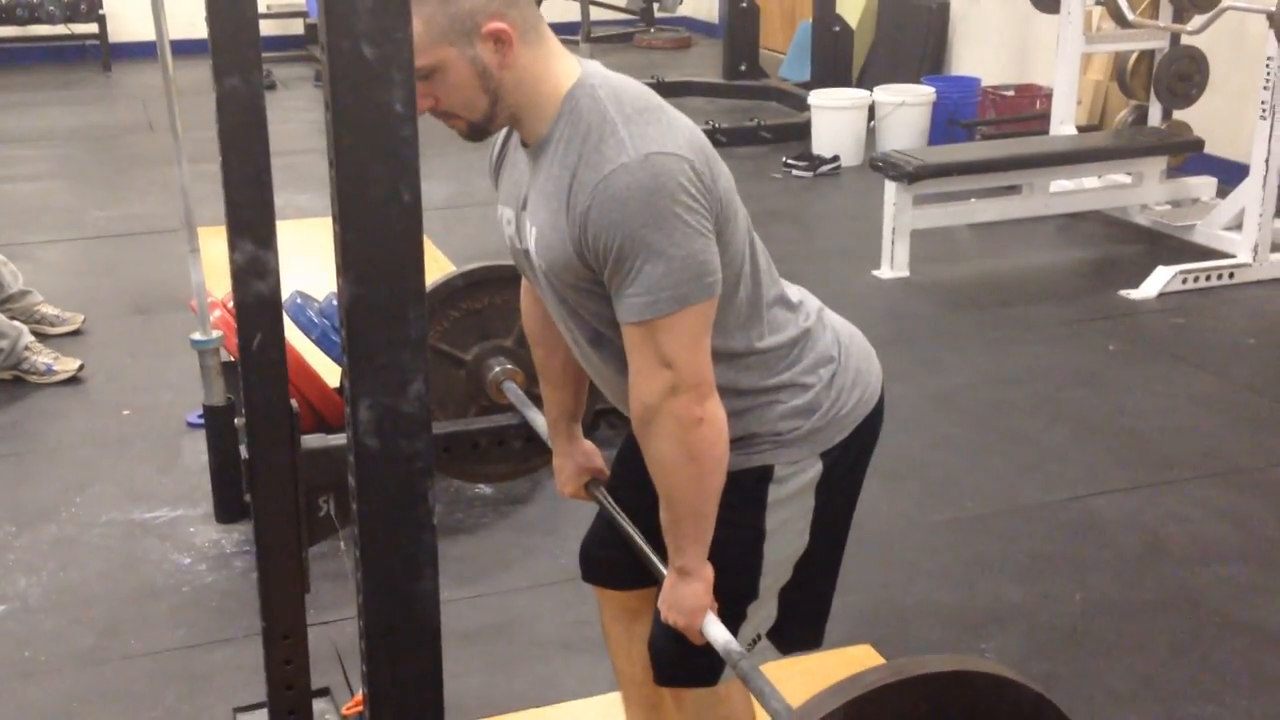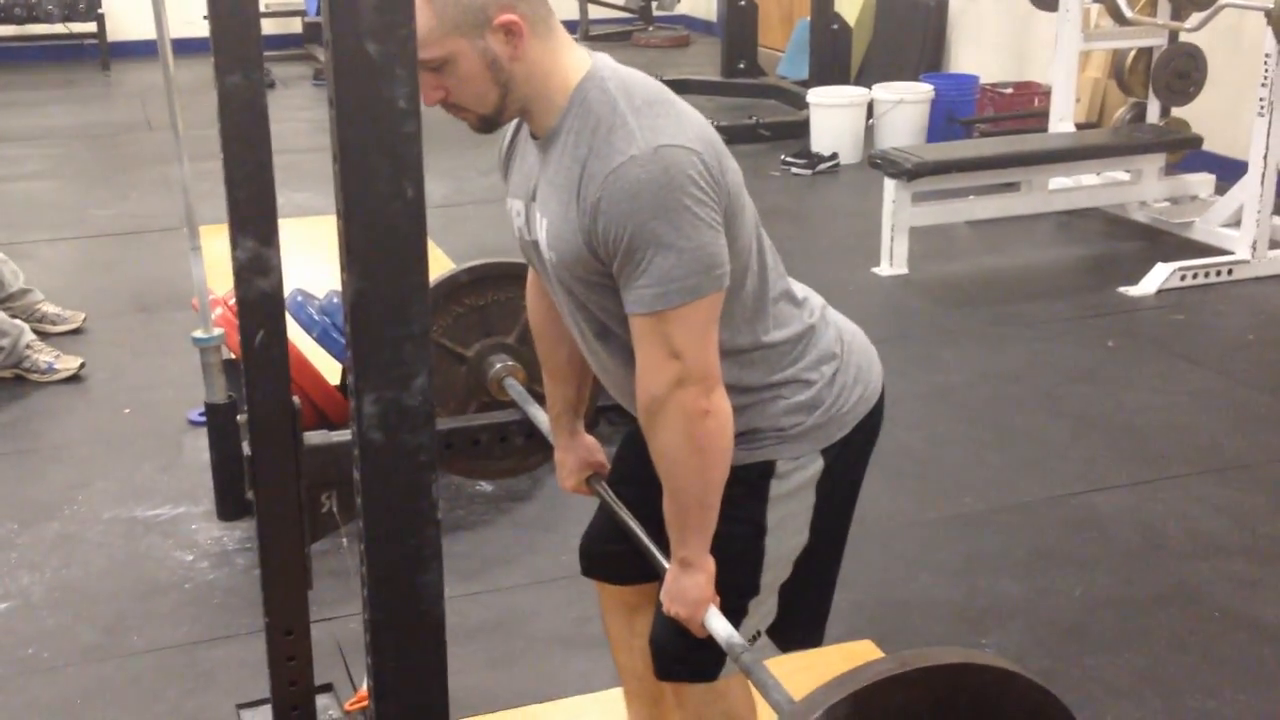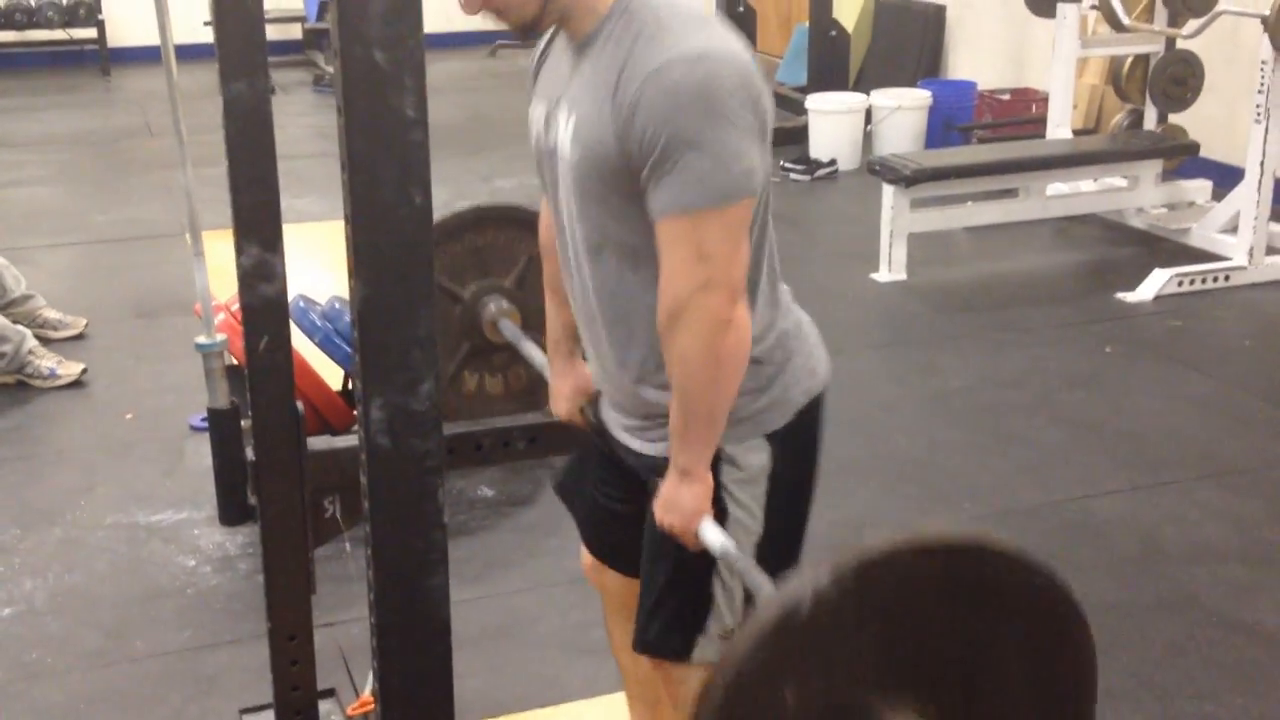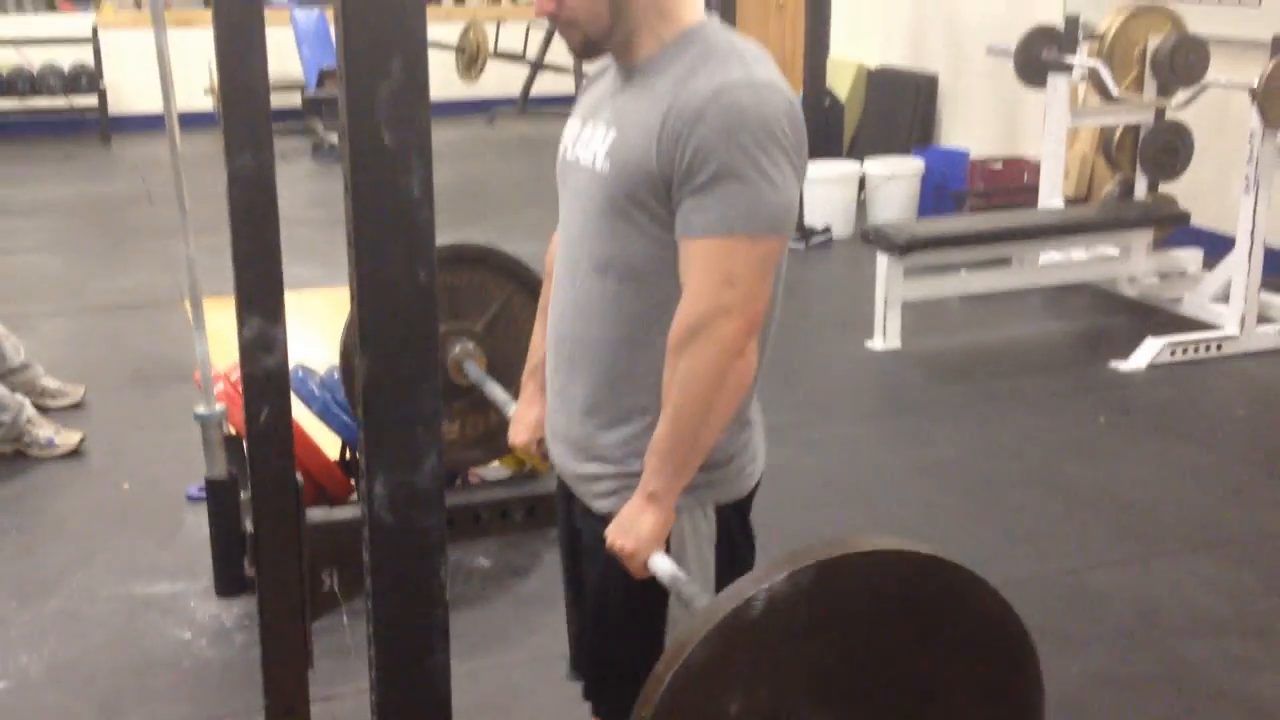
dt=0.3s
person 1, frame 1
left shoulder: (632, 171)
right shoulder: (521, 133)
left elbow: (678, 400)
right elbow: (548, 295)
left wrist: (691, 567)
right wrist: (565, 436)
left hip: (793, 417)
right hip: (708, 408)
left knee: (693, 659)
right knee: (618, 576)
person 1, frame 2
left shoulder: (643, 165)
right shoulder: (532, 126)
left elbow: (686, 390)
right elbow: (554, 289)
left wrist: (693, 557)
right wrist: (567, 430)
left hip: (793, 416)
right hip: (713, 406)
left knee: (692, 654)
right knee: (618, 570)
person 1, frame 3
left shoulder: (687, 72)
left elbow: (709, 297)
left wrist: (691, 468)
right wrist: (568, 358)
left hip: (741, 415)
right hip: (639, 391)
left knee: (678, 654)
right knee: (617, 570)
person 1, frame 4
left shoulder: (730, 100)
right shoulder: (612, 80)
left elbow: (722, 323)
left wrist: (658, 499)
right wrist: (535, 387)
left hip: (671, 481)
right hip: (593, 461)
